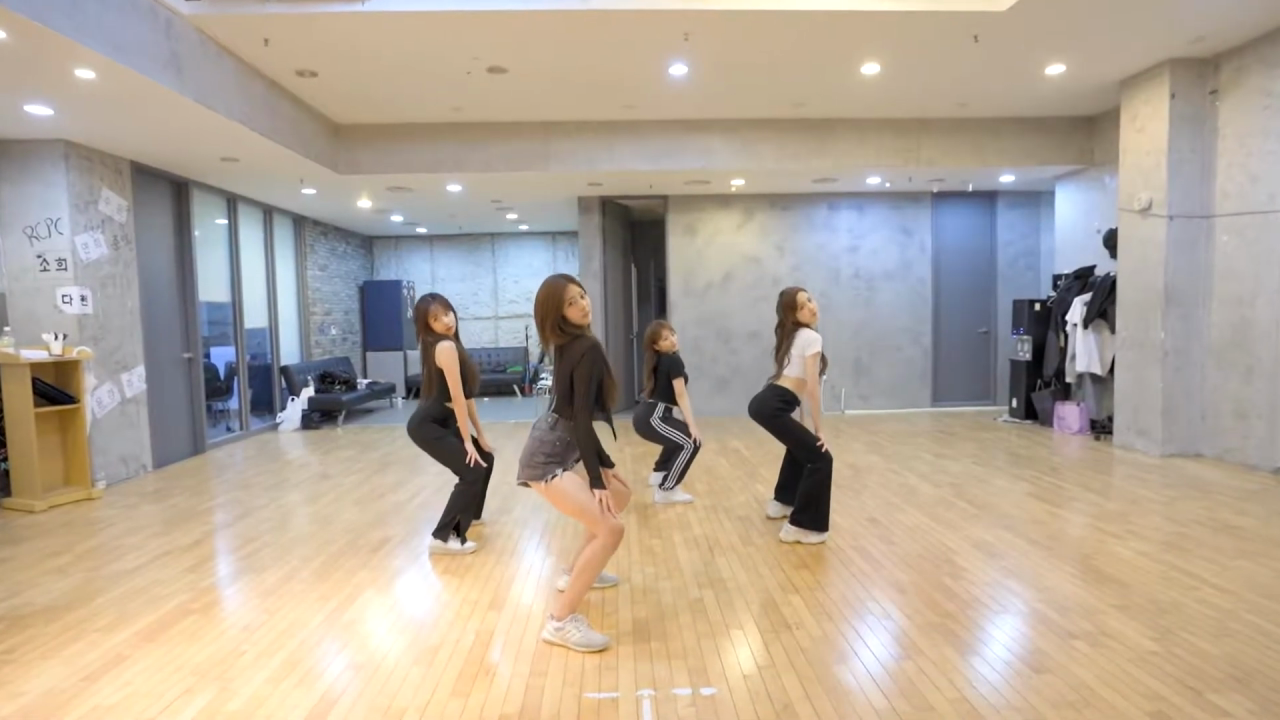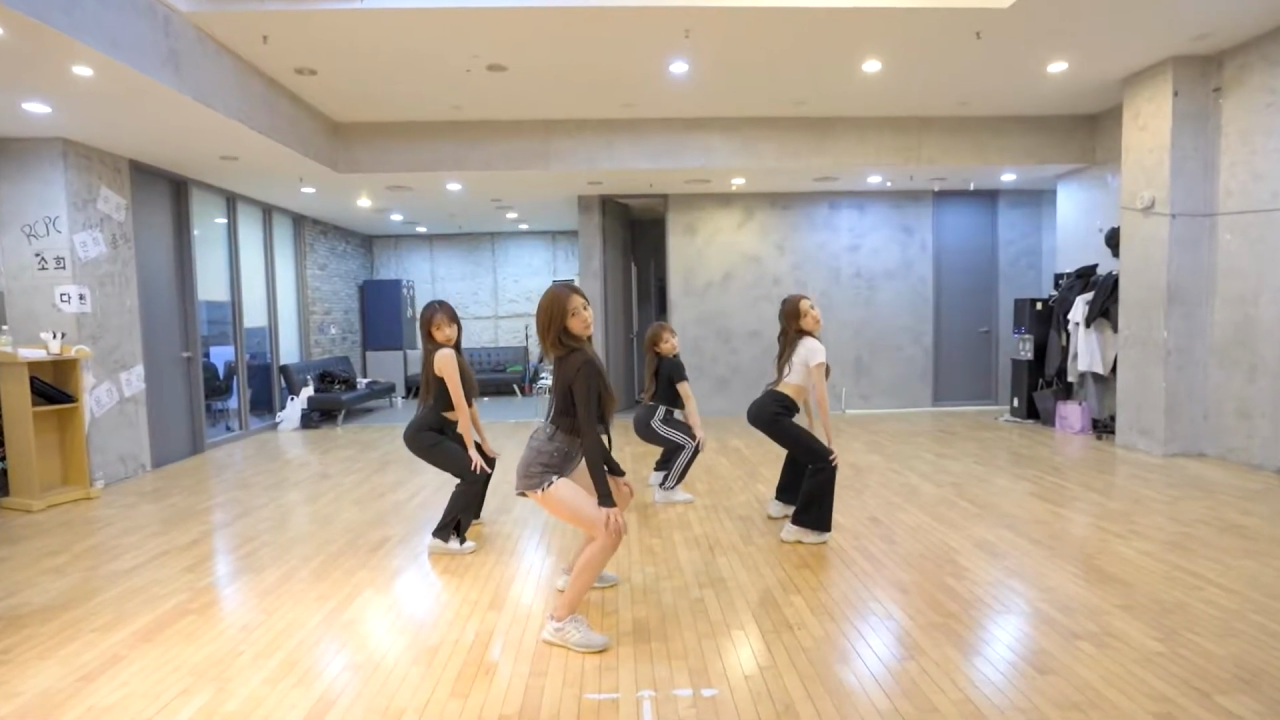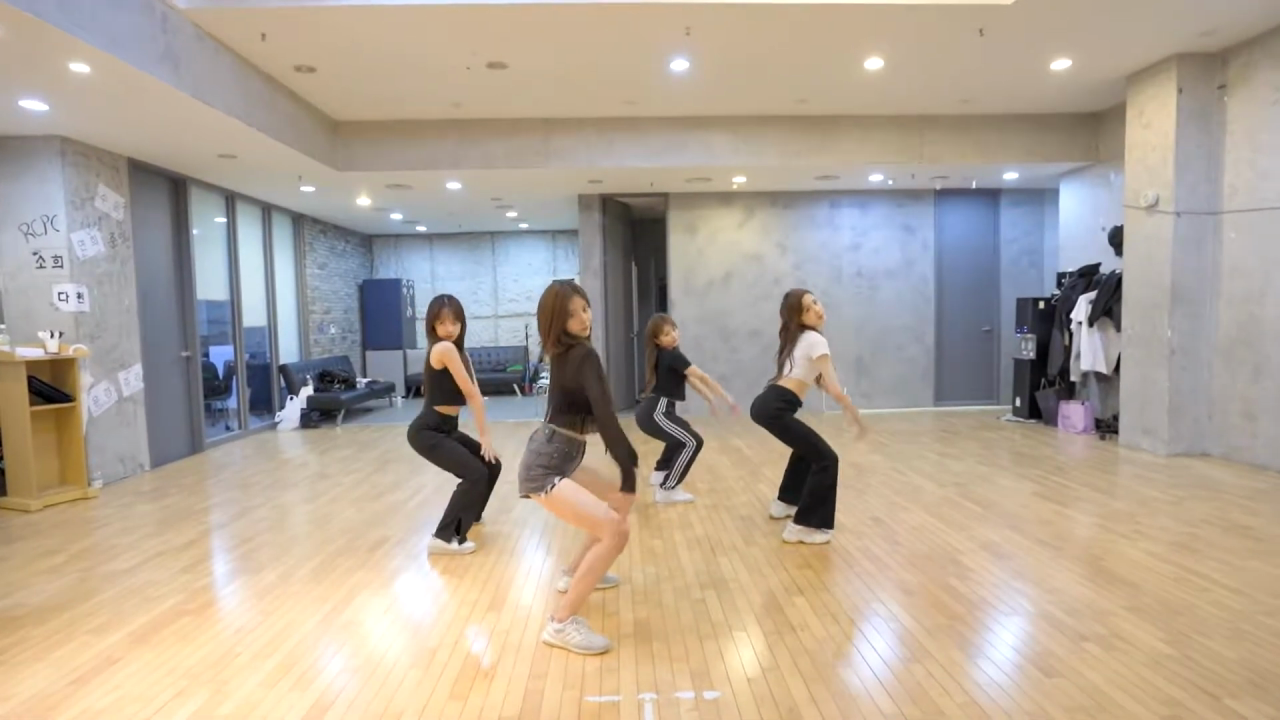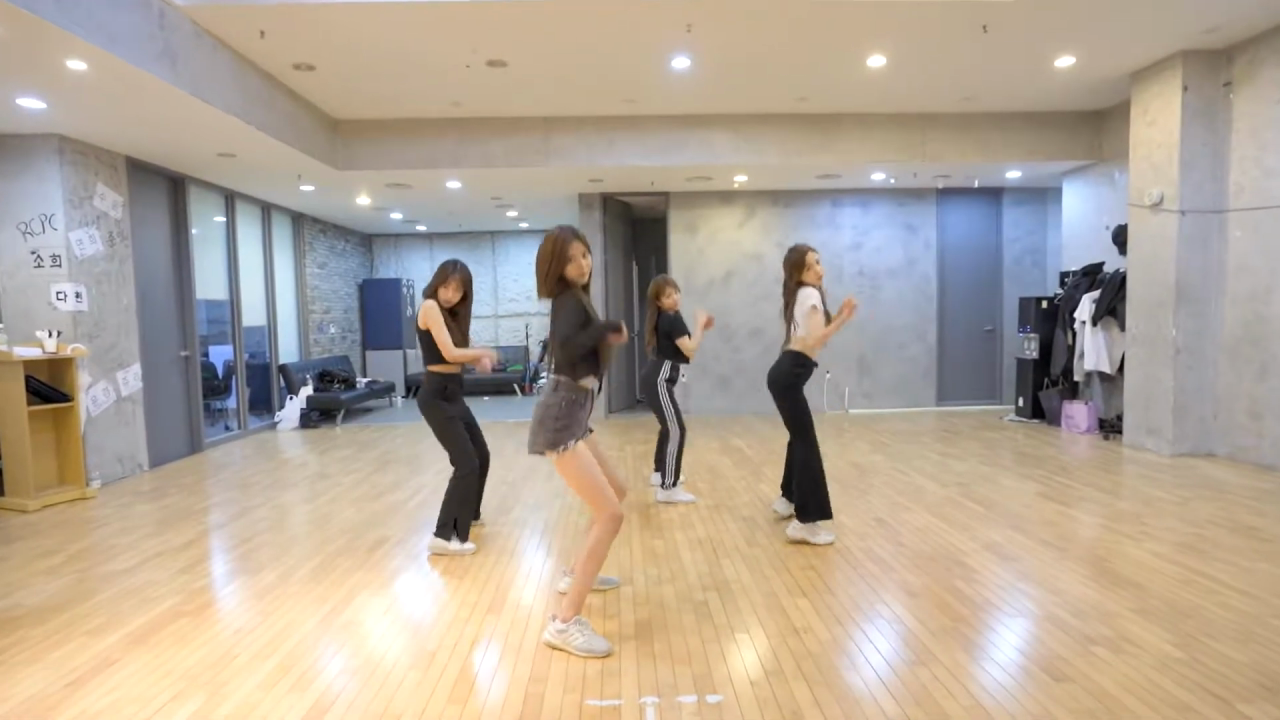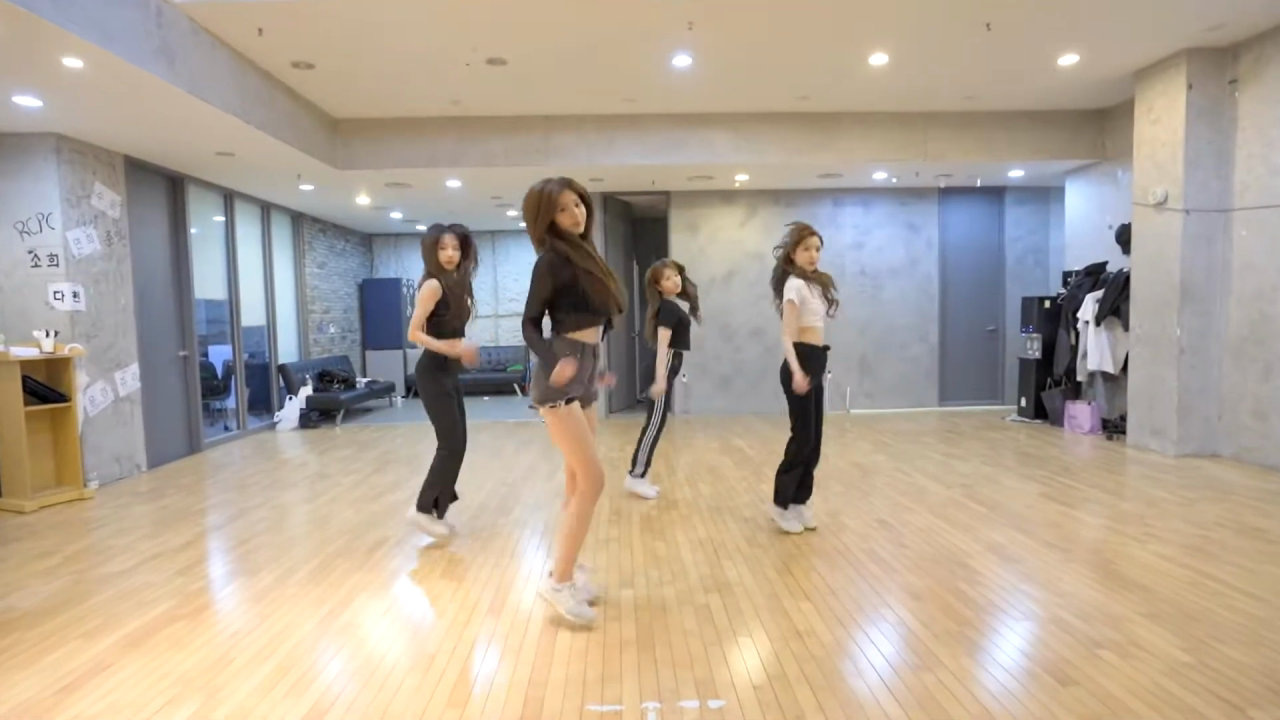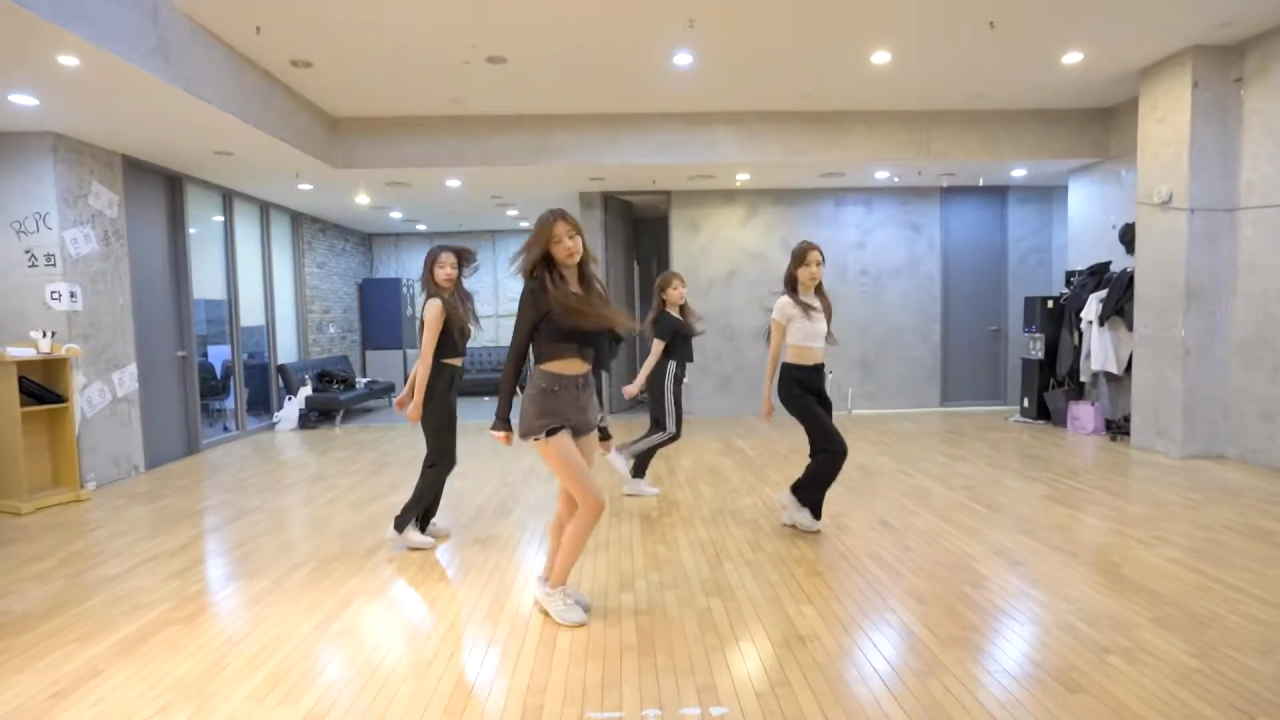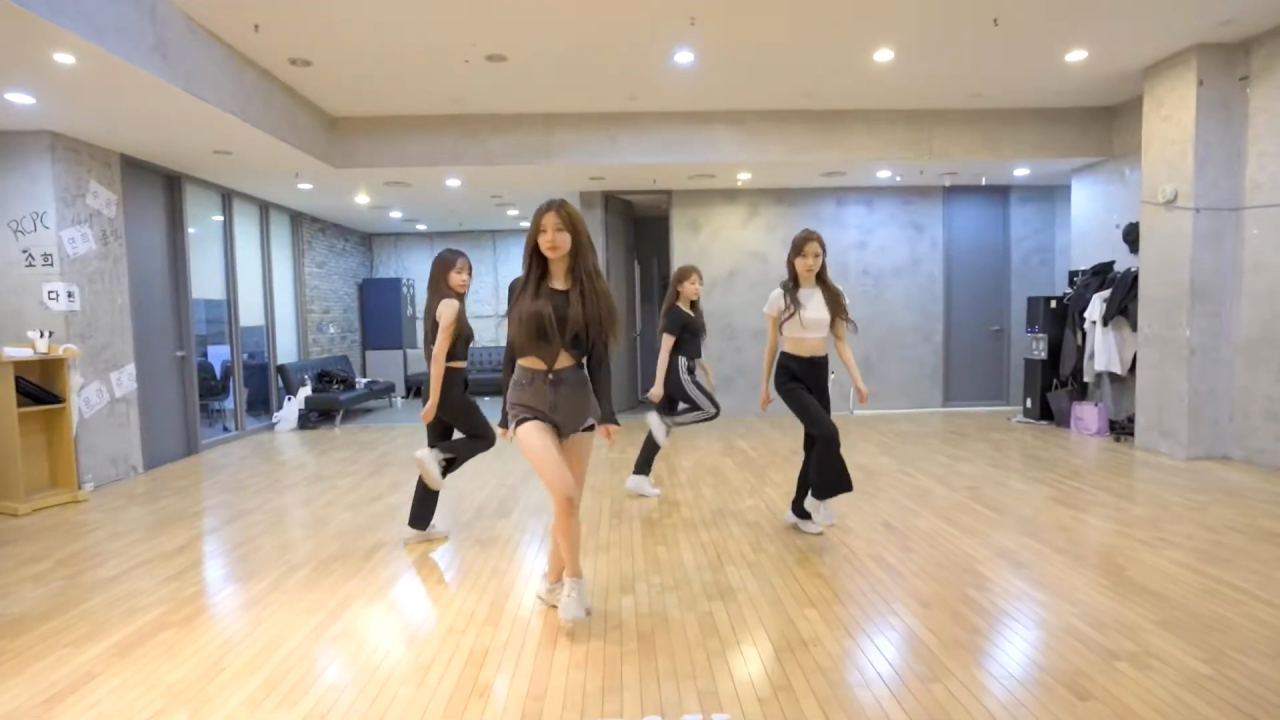
dt=0.2s
person 1, frame 1
left shoulder: (570, 345)
right shoulder: (587, 348)
right elbow: (580, 416)
left wrist: (604, 464)
right wrist: (595, 480)
left hip: (558, 447)
right hip: (548, 456)
left knee: (619, 495)
right knee: (610, 528)
left ankle: (575, 572)
right ankle: (561, 620)
person 1, frame 2
left shoulder: (571, 356)
right shoulder: (583, 362)
left elbow: (585, 429)
right elbow: (589, 431)
left wrist: (614, 471)
right wrist: (603, 498)
left hip: (559, 457)
right hip: (545, 466)
left knee: (622, 495)
right knee: (610, 527)
left ankle: (575, 573)
right ankle: (561, 621)
person 1, frame 3
left shoulder: (567, 354)
right shoulder: (583, 356)
left elbow: (589, 419)
right elbow: (605, 419)
left wrist: (625, 479)
right wrist: (627, 473)
left hip: (559, 458)
right hip: (546, 467)
left knee: (624, 499)
right knee: (616, 529)
left ankle: (575, 573)
right ankle: (562, 622)
person 1, frame 4
left shoulder: (571, 299)
right shoulder: (569, 300)
right elbow: (566, 349)
left wrist: (605, 333)
right wrist: (610, 328)
left hip: (573, 415)
right hip: (560, 418)
left knee: (615, 492)
right knee: (610, 513)
left ankle: (578, 573)
right ankle: (564, 620)
person 1, frame 5
left shoulder: (581, 252)
right shoulder: (553, 258)
right elbow: (529, 323)
left wrist: (595, 368)
right wrist: (551, 362)
left hip: (584, 370)
right hip: (561, 376)
left knee: (579, 478)
right knee: (590, 480)
left ankle: (568, 566)
right ankle: (560, 580)
person 1, frame 6
left shoulder: (591, 289)
right shoulder: (538, 290)
right elbow: (517, 353)
left wrist: (600, 424)
right wrist: (502, 416)
left hip: (583, 398)
right hip: (547, 402)
left knee: (572, 502)
right knee: (592, 502)
left ankle: (552, 583)
right ankle: (553, 587)
person 1, frame 7
left shoulder: (591, 289)
right shoulder: (522, 288)
left elbow: (598, 355)
right elbow: (512, 351)
left wrist: (607, 412)
right wrist: (504, 414)
left hip: (575, 395)
right hip: (528, 397)
left knee: (570, 498)
right knee: (564, 491)
left ankle: (555, 581)
right ankle: (573, 576)
person 2, frame 1
left shoulder: (452, 344)
right shoulder: (446, 347)
left elbow: (467, 394)
right elbow: (457, 398)
left wrist: (479, 434)
right wrist: (467, 440)
left hip: (440, 421)
right hip: (427, 425)
left knee: (484, 458)
right knee: (472, 472)
left ankle: (469, 514)
right ankle: (443, 537)
person 2, frame 2
left shoulder: (454, 353)
right shoulder: (445, 354)
left elbow: (468, 403)
right elbow: (460, 406)
left wrist: (483, 441)
right wrist: (471, 448)
left hip: (439, 429)
right hip: (423, 434)
left knee: (487, 461)
right knee: (474, 473)
left ankle: (467, 514)
right ankle: (443, 537)
person 2, frame 3
left shoulder: (457, 350)
right shoulder: (444, 348)
left elbow: (473, 396)
right elbow: (473, 395)
left wrist: (485, 439)
right wrist: (485, 438)
left hip: (445, 429)
right hip: (426, 433)
left knee: (491, 465)
right knee: (475, 474)
left ankle: (469, 515)
right ankle: (445, 537)
person 2, frame 4
left shoulder: (455, 314)
right shoulder: (430, 307)
left elbow: (462, 355)
right elbow: (450, 353)
left wrist: (479, 358)
right wrist: (483, 352)
left hip: (454, 395)
right hip: (437, 396)
left knee: (481, 457)
right knee: (467, 464)
left ankle: (468, 514)
right ankle: (444, 536)
person 2, frame 5
left shoulder: (455, 282)
right shoulder: (433, 284)
right elbow: (414, 334)
left wrist: (461, 349)
right wrist: (451, 348)
left hip: (448, 369)
right hip: (434, 370)
left knee: (457, 439)
right knee: (452, 442)
left ankle: (439, 503)
right ankle: (426, 509)
person 2, frame 6
left shoulder: (452, 302)
right shoulder: (436, 304)
right elbow: (426, 355)
left wrist: (408, 390)
right wrist: (417, 400)
left hip: (445, 384)
right hip: (438, 386)
left knee: (440, 457)
right knee: (443, 460)
left ankle: (422, 522)
right ankle: (404, 525)
person 2, frame 7
left shoulder: (441, 304)
right shoulder: (451, 304)
right elbow: (439, 355)
left wrist: (432, 398)
right wrist: (433, 400)
left hip: (447, 385)
right hip: (450, 386)
left knee: (446, 453)
right knee: (484, 435)
left ankle: (420, 524)
right ankle: (433, 454)
person 3, frame 1
left shoulder: (793, 336)
right shoulder: (811, 337)
right elbow: (812, 387)
left wrist: (803, 423)
right wrist: (818, 429)
left hip: (764, 403)
right hip: (773, 407)
left knee: (801, 445)
right knee: (820, 458)
left ankle: (782, 501)
right ankle: (801, 526)
person 3, frame 2
left shoulder: (796, 343)
right shoulder: (814, 347)
right elbow: (821, 396)
left wrist: (810, 424)
right wrist: (830, 440)
left hip: (763, 408)
right hip: (772, 413)
left knee: (803, 446)
right knee: (824, 459)
left ankle: (784, 501)
right ankle: (803, 526)
person 3, frame 3
left shoulder: (800, 338)
right shoulder: (816, 341)
left elbow: (820, 381)
right elbow: (836, 389)
left wrist: (845, 407)
right wrist: (856, 416)
left hip: (766, 404)
right hip: (775, 409)
left knee: (807, 448)
right knee: (825, 459)
left ankle: (785, 502)
right ankle: (805, 525)
person 3, frame 4
left shoulder: (805, 295)
right shoulder: (809, 294)
left elbow: (814, 338)
right elbow: (813, 342)
left wrist: (840, 317)
right wrist: (842, 320)
left hip: (786, 374)
right hip: (789, 377)
left knee: (801, 437)
right knee: (806, 444)
left ankle: (789, 499)
right ankle: (806, 521)
person 3, frame 5
left shoulder: (814, 282)
right shoulder: (795, 285)
right elbow: (788, 335)
right wrist: (796, 371)
left hip: (814, 364)
right hip: (801, 365)
left knee: (812, 439)
right knee: (803, 438)
left ankle: (795, 499)
right ankle: (784, 503)
person 3, frame 6
left shoulder: (822, 303)
right shoulder: (786, 304)
right elbow: (774, 354)
left wrist: (817, 381)
right wrist: (767, 396)
left hip: (817, 381)
right hip: (794, 383)
left knee: (825, 451)
right knee: (835, 447)
left ankle: (804, 511)
right ankle: (797, 498)
person 3, frame 7
left shoulder: (831, 296)
right shoulder: (781, 296)
left elbow: (841, 342)
right elbow: (771, 345)
left wrist: (858, 380)
right wrist: (764, 386)
left hip: (819, 372)
right hip: (789, 374)
left knee: (819, 442)
right knee: (824, 432)
left ankle: (802, 510)
right ankle: (819, 496)
person 4, frame 1
left shoulder: (661, 361)
right shoulder: (673, 361)
left elbow: (673, 394)
right elbow: (681, 395)
left wrist: (687, 424)
right wrist: (692, 425)
left hip: (647, 415)
right hip: (652, 418)
left knee: (679, 436)
right knee: (691, 442)
left ankle: (659, 473)
right ankle: (666, 490)
person 4, frame 2
left shoulder: (663, 363)
right shoulder: (674, 365)
left elbow: (680, 398)
right elbow: (688, 398)
left wrist: (691, 425)
right wrist: (698, 428)
left hip: (648, 417)
right hip: (652, 421)
left knee: (683, 435)
right knee: (693, 443)
left ankle: (659, 473)
right ankle: (666, 490)
person 4, frame 3
left shoulder: (665, 356)
right shoulder: (672, 357)
left elbow: (691, 380)
right elbow: (701, 377)
left wrist: (710, 399)
right wrist: (725, 397)
left hip: (652, 411)
right hip: (654, 414)
left knee: (682, 435)
right knee: (693, 442)
left ankle: (660, 472)
right ankle: (667, 490)
person 4, frame 4
left shoulder: (671, 317)
right shoulder: (671, 320)
left elbow: (684, 347)
right elbow: (690, 350)
left wrist: (700, 327)
right wrist: (699, 326)
left hip: (657, 379)
right hip: (659, 381)
left knee: (670, 426)
right knee: (676, 430)
left ankle: (661, 473)
right ankle: (667, 488)
person 4, frame 5
left shoulder: (671, 305)
right shoulder: (669, 307)
right elbow: (663, 343)
right wrist: (660, 378)
left hip: (666, 369)
right hip: (661, 370)
left knee: (656, 421)
right knee: (655, 422)
left ankle: (639, 473)
right ankle: (637, 477)
person 4, frame 6
left shoulder: (678, 318)
right shoulder: (666, 320)
right elbow: (655, 354)
right wrist: (638, 384)
left hip: (671, 375)
right hip: (666, 376)
left knee: (660, 428)
right knee: (670, 431)
left ankle: (635, 480)
right ankle: (623, 453)
person 4, frame 7
left shoulder: (693, 313)
right shoulder: (676, 314)
right elbow: (665, 350)
left wrist: (706, 369)
right wrist: (658, 384)
left hip: (681, 371)
right hip: (676, 372)
left knee: (665, 424)
right knee: (711, 409)
left ankle: (639, 477)
right ankle: (662, 420)
